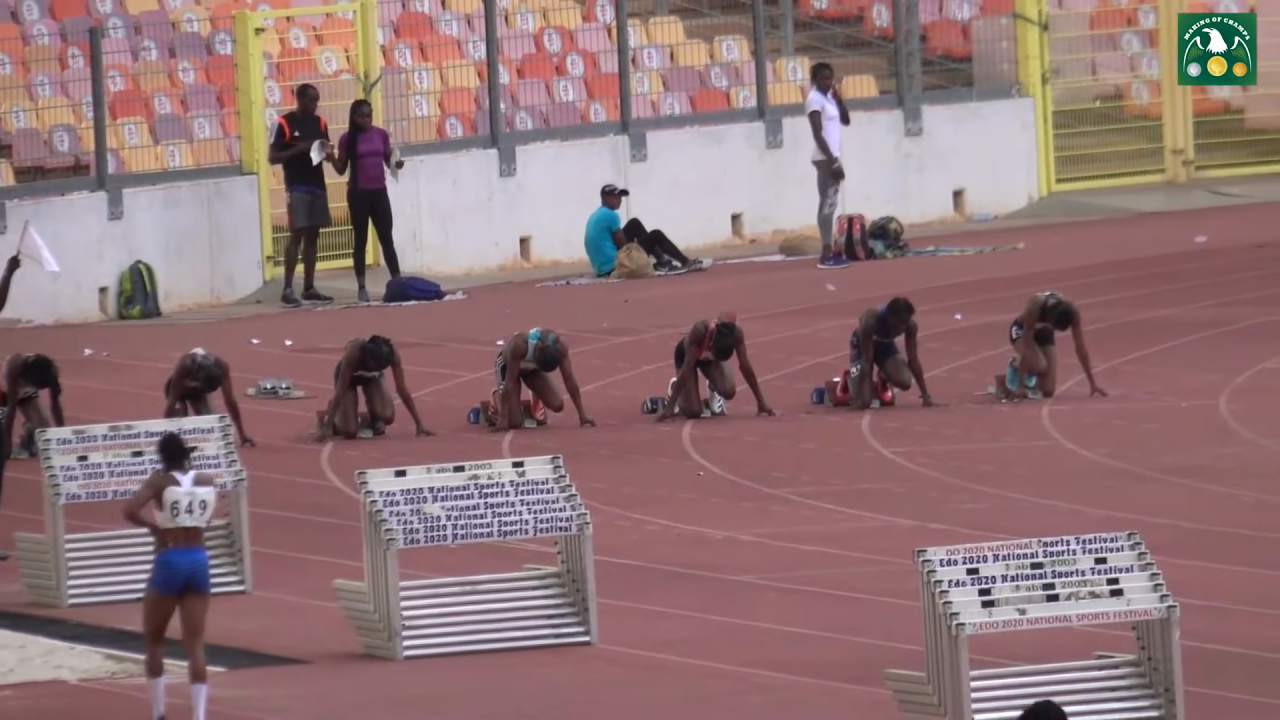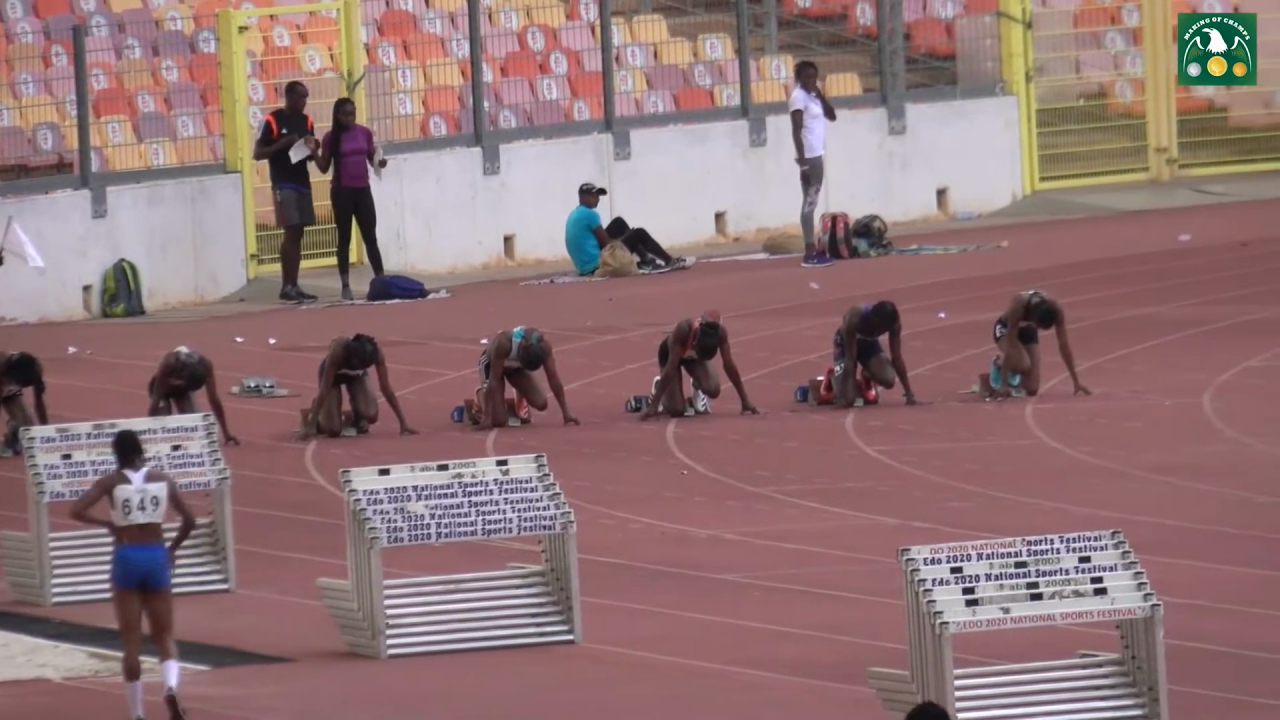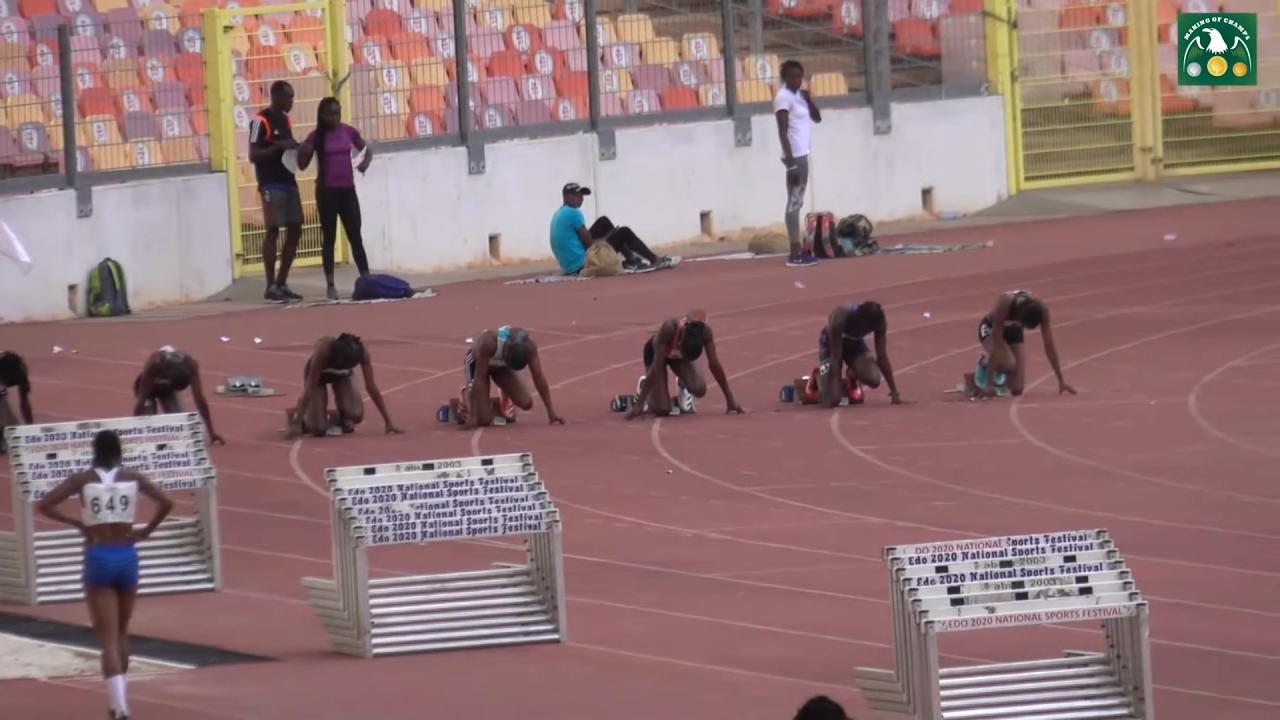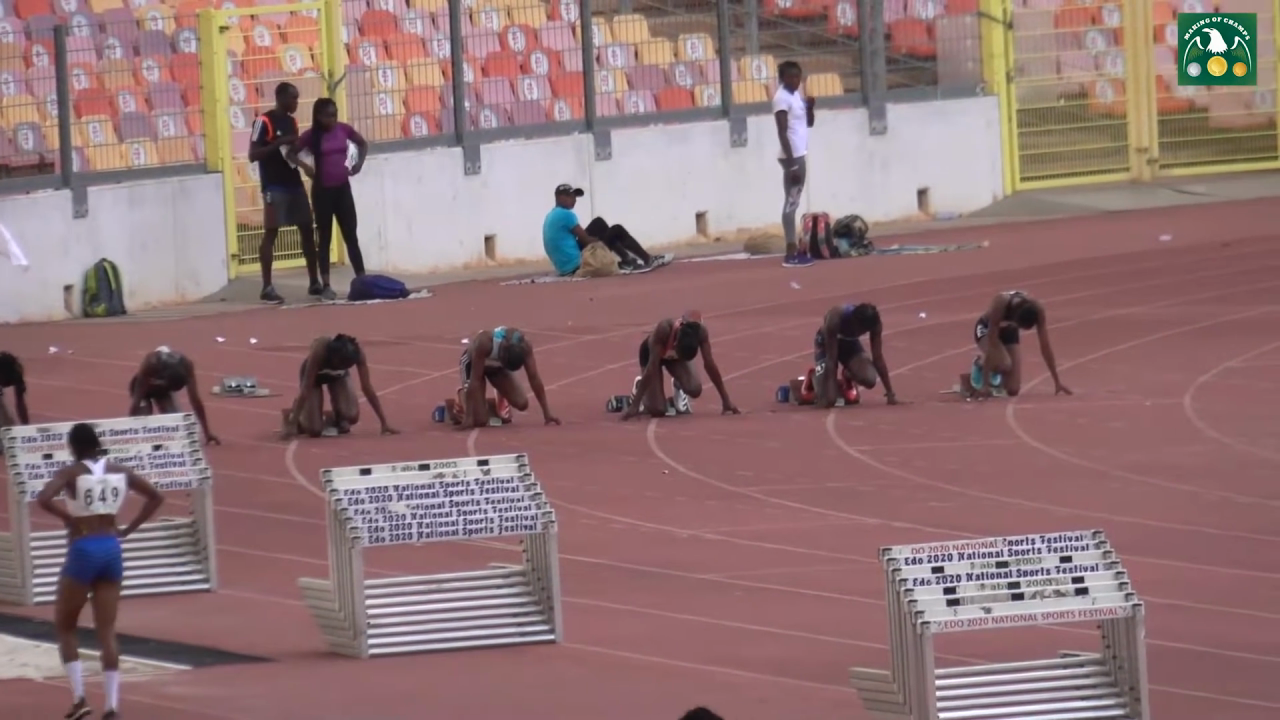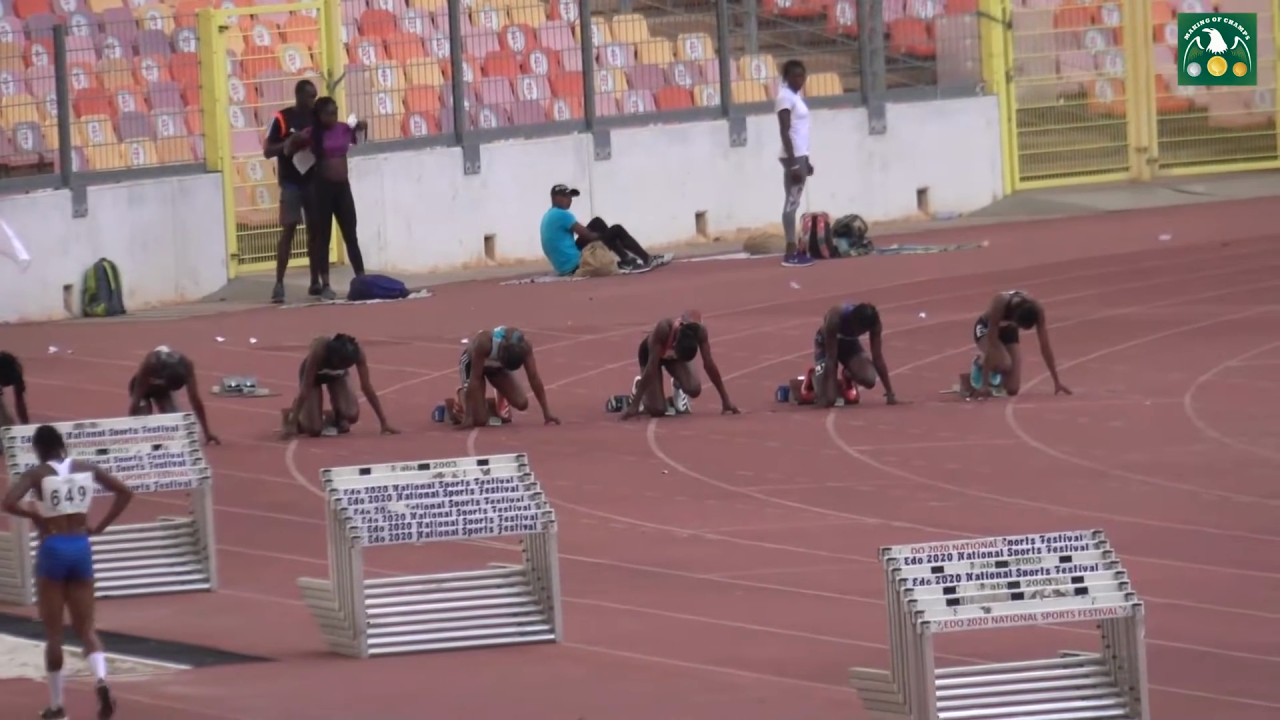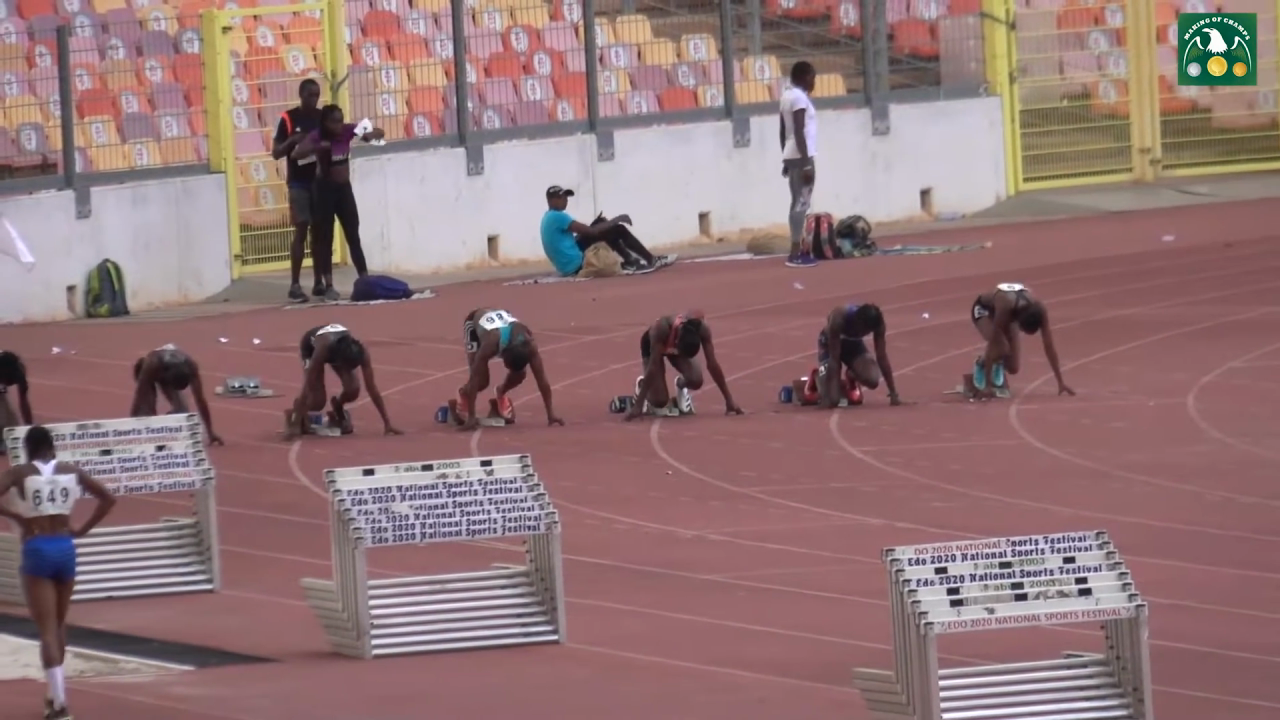
dt=0.4s
person 1, frame 1
left shoulder: (160, 483)
right shoulder: (207, 482)
left elbow: (129, 512)
left wrist: (153, 525)
left hip: (169, 564)
right hip: (198, 562)
left knee: (154, 642)
right knee: (195, 645)
person 1, frame 2
left shoulder: (111, 481)
right shoulder: (162, 479)
left elbow: (76, 511)
right elbow: (189, 521)
left wrist: (108, 523)
right wrist: (172, 550)
left hip: (126, 560)
right hip: (156, 558)
left knee: (132, 643)
right knee: (165, 637)
right ankle: (171, 688)
person 1, frame 3
left shoulder: (81, 480)
right shoulder: (133, 478)
left elbow: (44, 505)
right elbow: (165, 502)
left wrist: (78, 523)
right wrist: (147, 531)
left hip: (98, 560)
right hip: (126, 557)
left knee: (108, 641)
right knee: (120, 634)
person 1, frame 4
left shoulder: (70, 472)
right shoulder: (120, 471)
left elbow: (43, 500)
right elbow: (155, 497)
left wrist: (67, 517)
right wrist: (128, 529)
left hip: (82, 552)
right hip: (111, 550)
left knee: (64, 627)
right knee: (107, 633)
person 1, frame 5
left shoulder: (36, 474)
right shoulder: (87, 469)
right elbow: (125, 492)
left wrist: (35, 516)
right wrist: (100, 526)
left hip: (52, 551)
right hip: (81, 549)
left knee: (54, 633)
right knee: (87, 628)
right ankle: (101, 680)
person 1, frame 6
right shoulder: (72, 471)
right elbow: (108, 499)
right wrist: (82, 530)
left hip: (36, 551)
right hip: (65, 549)
left knee: (47, 631)
right knee: (58, 626)
right ankle: (55, 695)
person 2, frame 1
left shoulder: (320, 123)
right shoulder: (284, 123)
left elbow: (326, 155)
right elbow: (273, 157)
left wrist: (327, 152)
right wrist: (298, 149)
left hip: (318, 186)
right hip: (297, 188)
left knee: (312, 237)
right knee: (297, 235)
left ankle: (309, 289)
right ankle: (287, 289)
person 2, frame 2
left shoulder: (306, 121)
right shoulder: (272, 120)
right elbow: (258, 154)
left wrist: (312, 148)
right wrist: (283, 143)
left hip: (303, 184)
right hip: (284, 185)
left knee: (298, 235)
right knee: (291, 233)
left ankle: (294, 286)
right ankle: (286, 287)
person 2, frame 3
left shoulder: (285, 119)
right shoulder: (260, 120)
right elbow: (253, 156)
left wrist: (298, 149)
right wrist: (279, 146)
left hip: (289, 183)
right hip: (271, 185)
left knee: (295, 232)
right knee: (273, 232)
left ankle: (282, 284)
right ankle: (271, 286)
person 2, frame 4
left shoulder: (291, 121)
right shoulder: (264, 121)
right elbow: (253, 154)
right wrist: (279, 143)
left hip: (295, 184)
right hip: (275, 187)
left knee: (308, 230)
right knee: (271, 234)
left ankle: (314, 283)
right ankle: (267, 287)
person 2, frame 5
right shoulder: (281, 118)
right elbow: (268, 151)
right wrist: (289, 142)
left hip: (313, 182)
right hip: (290, 184)
right knee: (288, 230)
left ankle: (315, 282)
right ankle: (279, 283)
person 2, frame 6
right shoulder: (288, 119)
right elbow: (276, 153)
right wrist: (293, 140)
right hip: (299, 184)
right knee: (301, 231)
left ankle: (318, 283)
right ankle: (294, 285)
person 3, frame 1
left shoulder: (828, 97)
right shoulder: (814, 99)
left elbow: (845, 121)
right elbow: (818, 135)
left wrist: (838, 100)
right wrist: (834, 162)
left hip: (829, 158)
right hip: (826, 158)
left knee: (826, 203)
right knee: (830, 203)
left ankle: (829, 250)
right ankle: (826, 255)
person 3, frame 2
left shoulder: (812, 96)
right shoulder: (798, 97)
left elbow: (832, 116)
right elbow: (797, 133)
left wrist: (822, 98)
right wrist: (803, 164)
left hip: (815, 156)
right hip: (809, 157)
left knee: (811, 202)
right knee: (810, 202)
left ankle: (813, 249)
right ankle: (809, 254)
person 3, frame 3
left shoulder: (798, 95)
right shoulder: (783, 97)
left elbow: (817, 118)
right elbow: (783, 133)
left wrist: (808, 99)
right wrist: (791, 164)
left hip: (801, 155)
right hip: (794, 157)
left knee: (797, 202)
right knee: (794, 202)
left ankle: (798, 248)
right ankle: (794, 253)
person 3, frame 4
left shoulder: (796, 95)
right shoulder: (782, 98)
left elbow: (808, 124)
right elbow: (782, 133)
left wrist: (810, 107)
right wrist: (792, 164)
left hip: (798, 156)
right hip: (792, 157)
left knee: (793, 202)
right knee: (791, 202)
left ankle: (794, 249)
right ankle: (790, 254)
person 3, frame 5
left shoulder: (795, 96)
right shoulder: (785, 96)
right elbow: (785, 132)
left wrist: (805, 159)
right wrist: (793, 164)
left hip: (798, 156)
right hip: (793, 157)
left knee: (792, 202)
right knee: (791, 202)
left ankle: (793, 248)
right ankle: (790, 253)
person 3, frame 6
left shoulder: (788, 95)
right shoulder: (799, 97)
left elbow: (782, 132)
right elbow: (799, 132)
left wrist: (787, 160)
right wrist: (806, 164)
left hip: (792, 157)
right hip: (801, 157)
left knee: (797, 202)
right knee: (802, 203)
left ankle: (797, 249)
right ankle: (795, 254)
person 4, frame 1
left shoulder: (381, 134)
right shoulder: (347, 138)
left elbow: (388, 160)
right elbow: (341, 169)
left wrist: (396, 164)
left hip: (379, 191)
right hip: (358, 193)
left knee: (387, 239)
right knee: (360, 240)
right ankle: (362, 288)
person 4, frame 2
left shoulder: (365, 132)
right shoulder: (331, 137)
left elbow: (372, 158)
right elbow: (324, 168)
left wrist: (380, 162)
left hip: (363, 189)
right hip: (342, 191)
left knee: (370, 237)
right knee: (344, 239)
right ankle: (345, 286)
person 4, frame 3
left shoulder: (349, 131)
right shoulder: (315, 136)
left elbow: (367, 150)
right elbow: (302, 165)
left wrist: (365, 162)
right wrist: (303, 152)
left hip: (348, 189)
right hip: (326, 191)
left knee: (355, 237)
right knee: (329, 238)
right ankle: (330, 285)
person 4, frame 4
left shoulder: (344, 129)
right shoulder: (310, 135)
left elbow: (362, 144)
right elbow: (290, 154)
left wrist: (359, 163)
right wrist: (305, 166)
left hip: (343, 188)
right hip: (322, 191)
left knee: (351, 236)
right knee: (324, 238)
right ankle: (326, 285)
person 4, frame 5
left shoulder: (343, 128)
right shoulder: (312, 132)
left elbow: (357, 139)
left wrist: (361, 129)
left hip: (343, 186)
right hip: (323, 187)
left knee: (351, 236)
right knee: (323, 237)
right ankle: (325, 285)
person 4, frame 6
left shoulder: (347, 130)
right shoulder: (316, 137)
left elbow: (377, 132)
right elbow: (295, 154)
left wrist: (372, 134)
right wrist: (318, 148)
left hip: (344, 188)
right hip: (324, 189)
left knee: (353, 237)
right knee: (326, 239)
right ankle: (329, 286)
